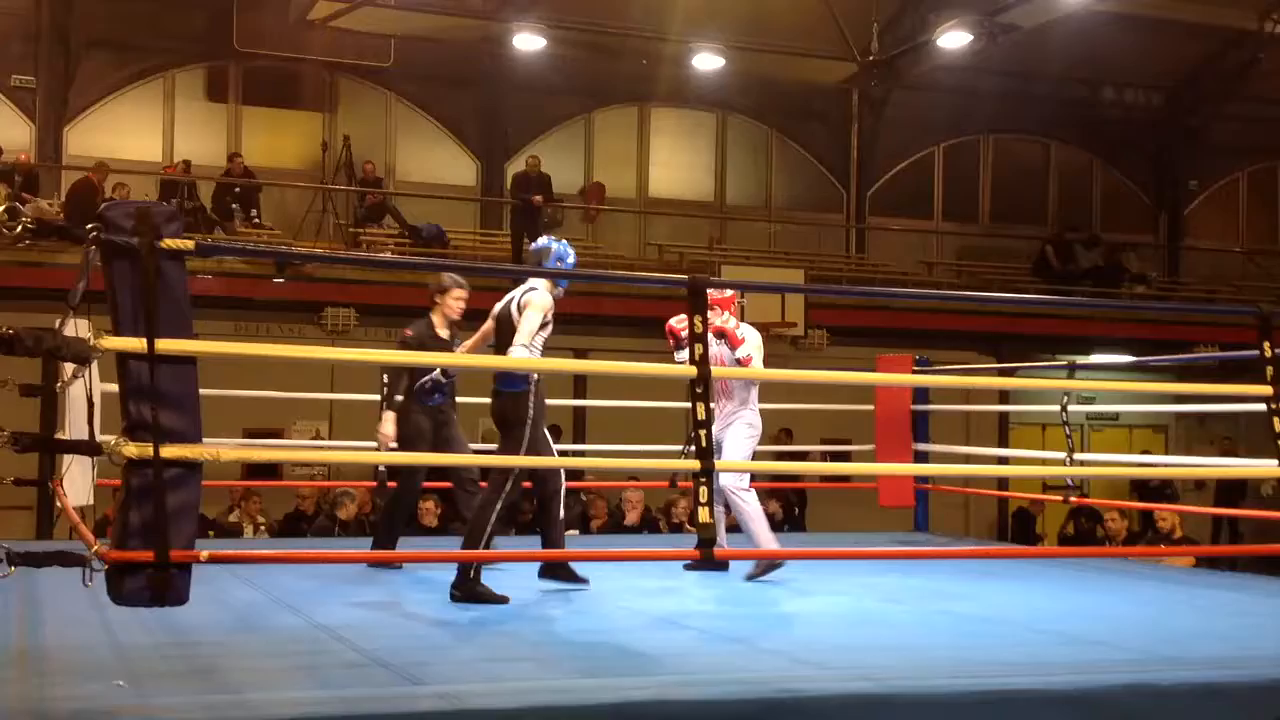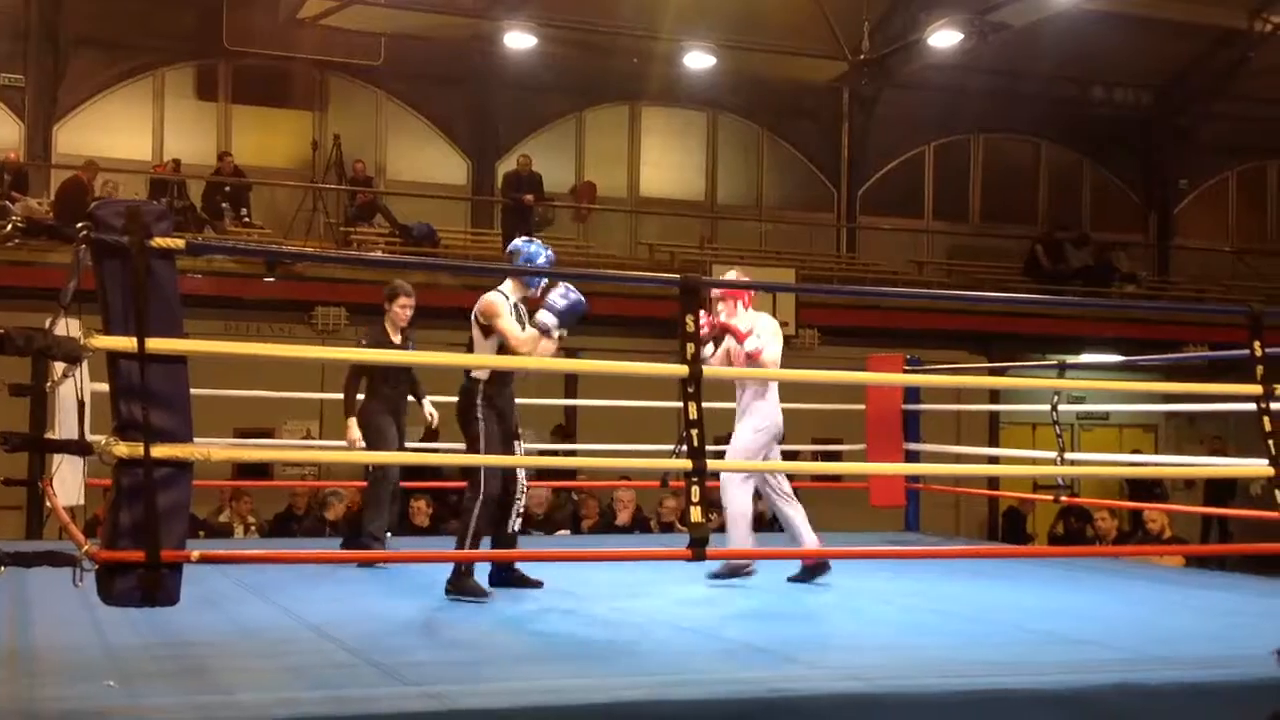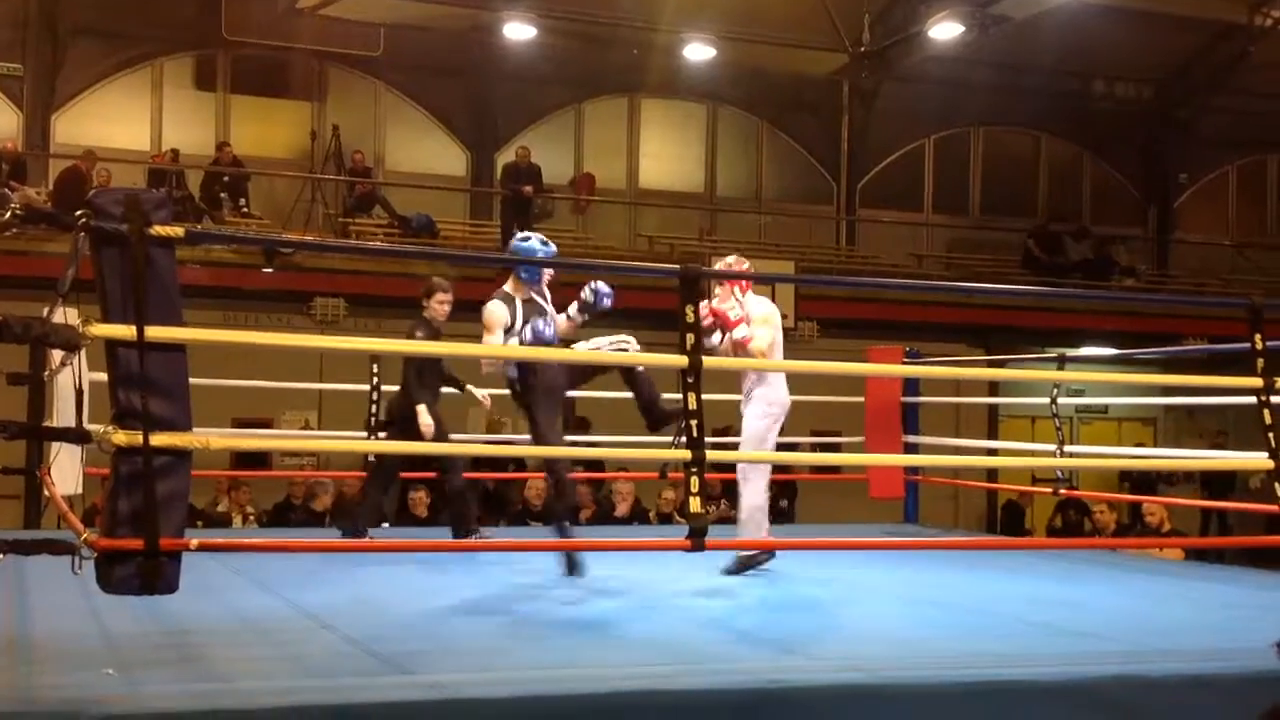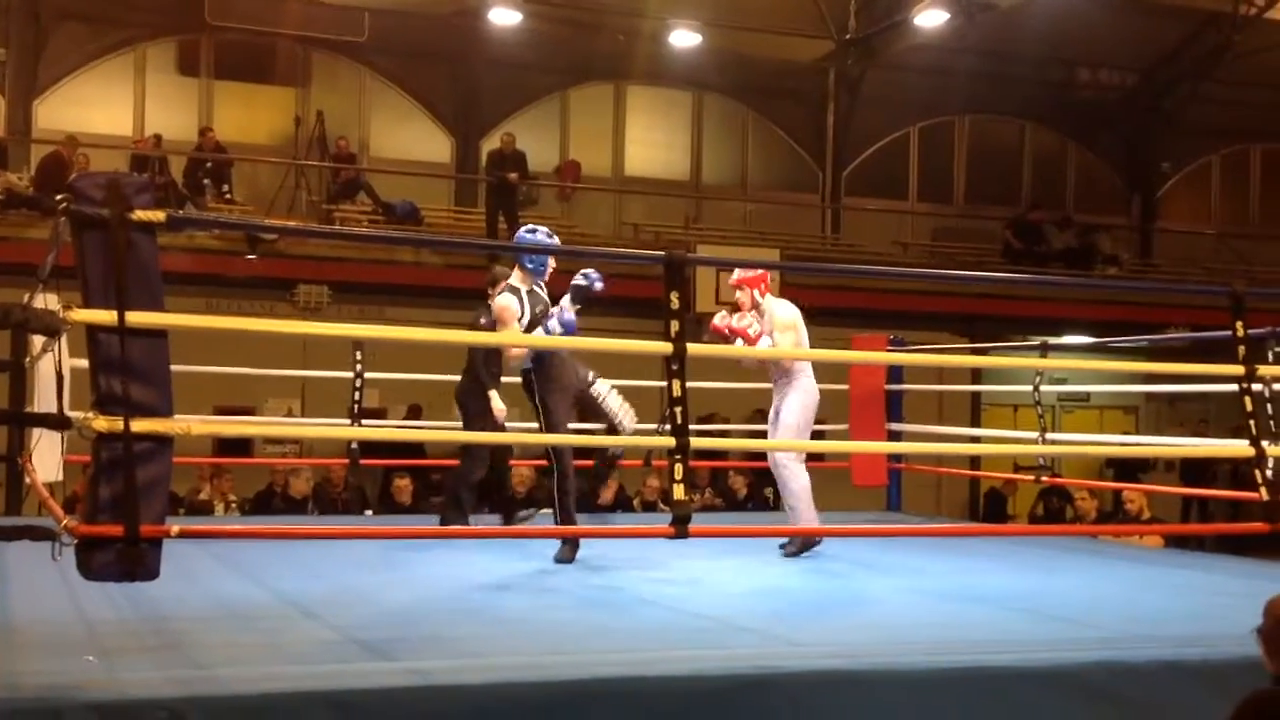
dt=0.5s
person 1, frame 1
left shoulder: (509, 299)
right shoulder: (540, 297)
left elbow: (473, 343)
right elbow: (522, 339)
right wrist: (517, 364)
left hip: (511, 397)
right hip: (522, 399)
left knee: (551, 477)
right knee: (501, 486)
left ankle: (553, 559)
right ankle: (466, 580)
person 1, frame 2
left shoulder: (517, 306)
right shoulder: (494, 301)
left elbow: (537, 354)
right elbow: (522, 347)
left wrist: (559, 323)
right wrist: (551, 313)
left hip: (502, 401)
right hip: (480, 402)
left knee: (514, 488)
right knee: (486, 486)
left ankle: (502, 568)
right ankle: (461, 574)
person 1, frame 3
left shoulder: (538, 294)
right shoulder: (496, 310)
right elbow: (490, 361)
left wrist: (582, 308)
right wrist: (524, 342)
left hip: (559, 368)
right hip: (533, 387)
left knee: (623, 345)
right knee: (557, 466)
left ankle: (653, 414)
person 1, frame 4
left shoulder: (536, 286)
right shoulder: (506, 301)
right elbow: (513, 355)
left wrist: (574, 299)
right wrist: (547, 333)
left hip: (566, 366)
right hip: (544, 382)
right knee: (562, 459)
right ankle: (569, 537)
person 2, frame 1
left shoulder: (747, 335)
right shoulder: (712, 341)
left elbow: (754, 375)
left wrist: (735, 339)
right wrist: (680, 345)
left hip: (742, 422)
right hip: (720, 423)
left knee: (731, 483)
right knee: (710, 488)
left ankle: (768, 551)
person 2, frame 2
left shoulder: (763, 324)
right shoulder: (731, 332)
left elbow: (771, 365)
right elbow: (714, 368)
left wrist: (744, 335)
right wrist: (705, 340)
left hip: (761, 414)
right hip: (750, 416)
left knee: (733, 481)
right knee: (776, 490)
left ankle: (739, 559)
right ankle: (813, 554)
person 2, frame 3
left shoulder: (760, 307)
right shoulder: (745, 312)
left elbow: (759, 353)
right elbow: (725, 357)
left wrist: (732, 323)
right wrist: (709, 329)
left hip: (767, 396)
right hip: (757, 397)
left knee: (750, 470)
right knee: (752, 471)
left ankle: (751, 547)
right ankle: (760, 542)
person 2, frame 4
left shoulder: (782, 312)
right shoulder: (760, 316)
left elbow: (786, 361)
left wrist: (754, 336)
right wrist: (733, 337)
left hip: (800, 390)
right hip: (782, 394)
left knee: (787, 459)
right knee: (778, 463)
left ankle: (805, 529)
right ankle: (806, 530)
person 3, frame 1
left shoulder: (454, 336)
right shoulder: (417, 332)
right elbow: (395, 376)
left wrist: (452, 415)
right wrist: (388, 416)
left hip: (444, 415)
right hip: (415, 414)
left knee: (468, 477)
right knee: (410, 482)
right ankle: (382, 550)
person 3, frame 2
left shoulder: (407, 339)
right shoulder: (372, 339)
right elbow: (352, 382)
left wrist: (424, 401)
right wrist: (351, 422)
left hip: (397, 414)
right hip: (377, 413)
left knee: (386, 478)
right knee: (386, 476)
left ankle: (355, 541)
right ankle: (371, 545)
person 3, frame 3
left shoulder: (433, 331)
right shoulder: (420, 332)
left elbow: (438, 373)
right elbow: (410, 376)
left wrist: (470, 388)
right wrist: (421, 410)
left hip: (403, 407)
right hip: (412, 407)
left knee: (386, 469)
right knee: (450, 465)
left ankle: (355, 528)
right ankle: (465, 530)
person 3, frame 4
left shoulder: (497, 319)
right shoulder: (485, 319)
right elbow: (476, 362)
right wrist: (493, 396)
left hip: (480, 393)
right hip: (476, 393)
left knee: (501, 452)
right knee: (476, 456)
left ankle: (509, 513)
right ankle: (453, 518)
